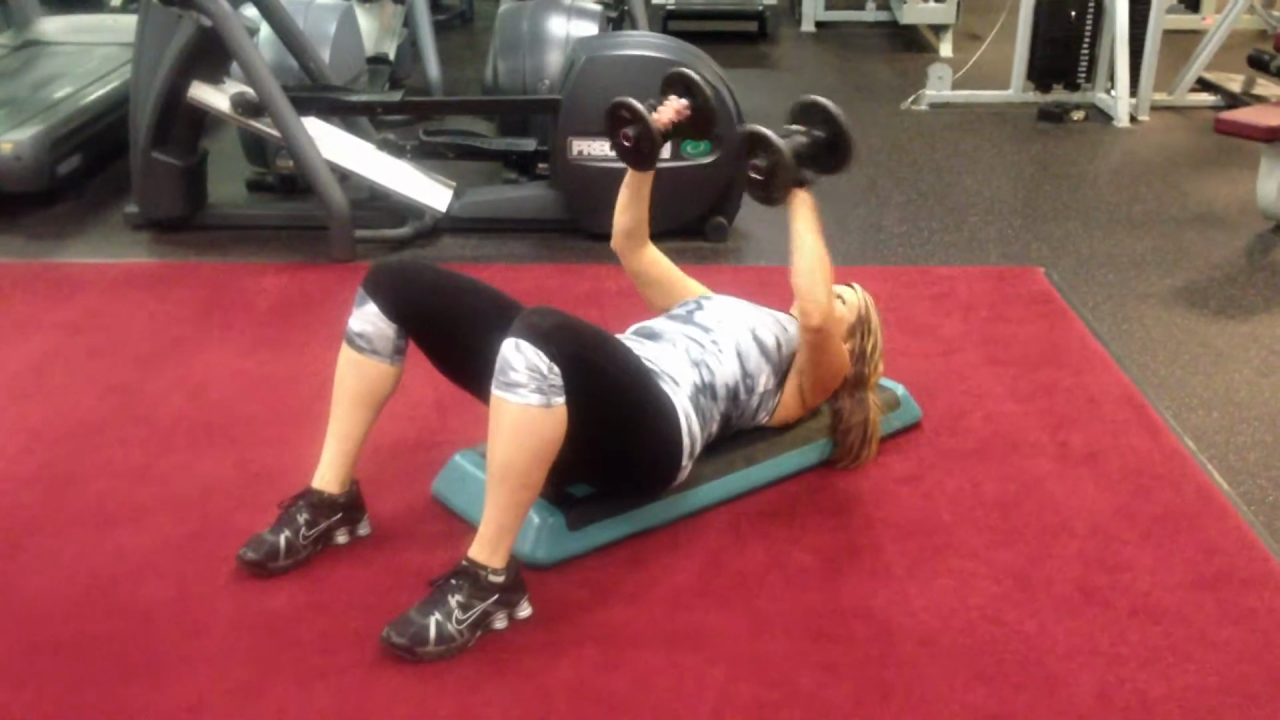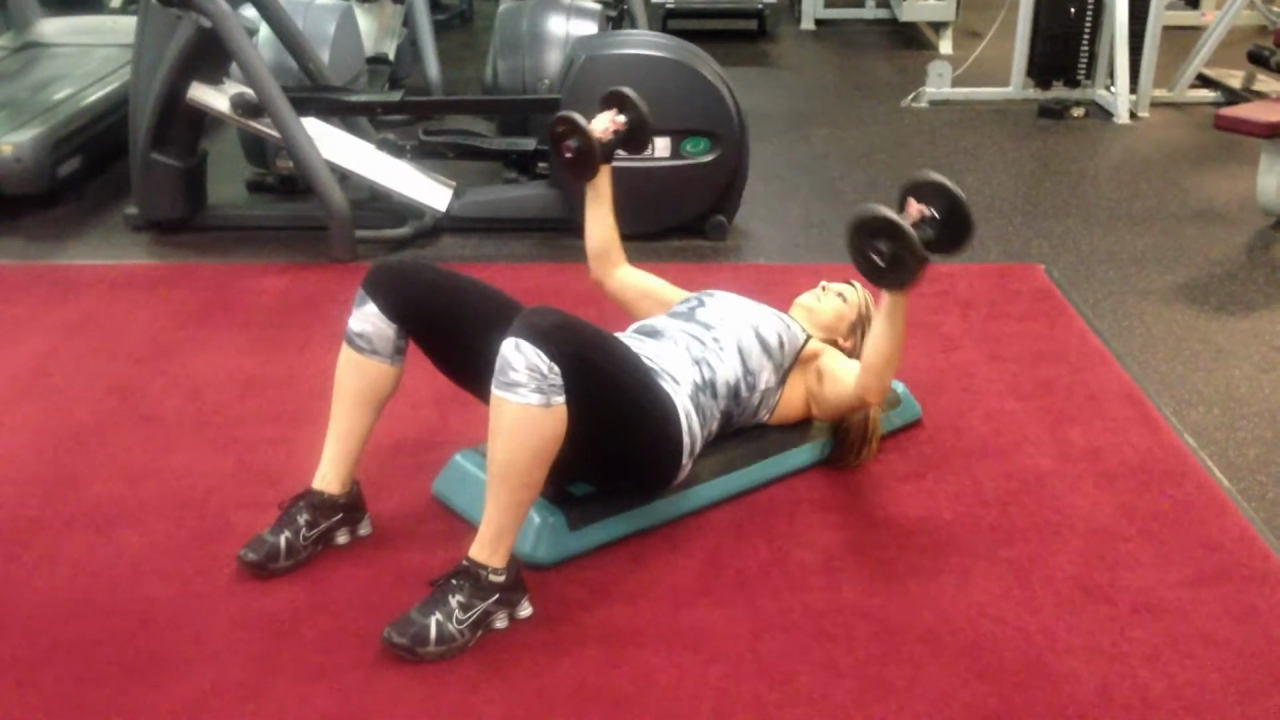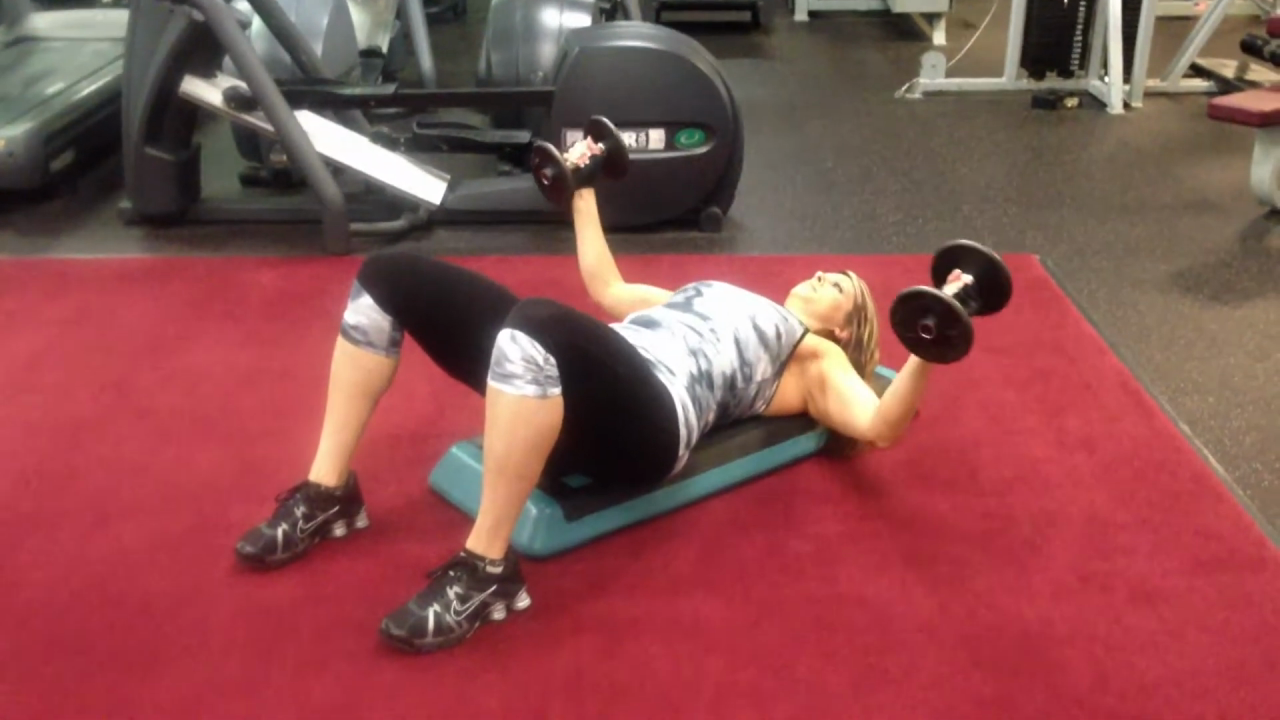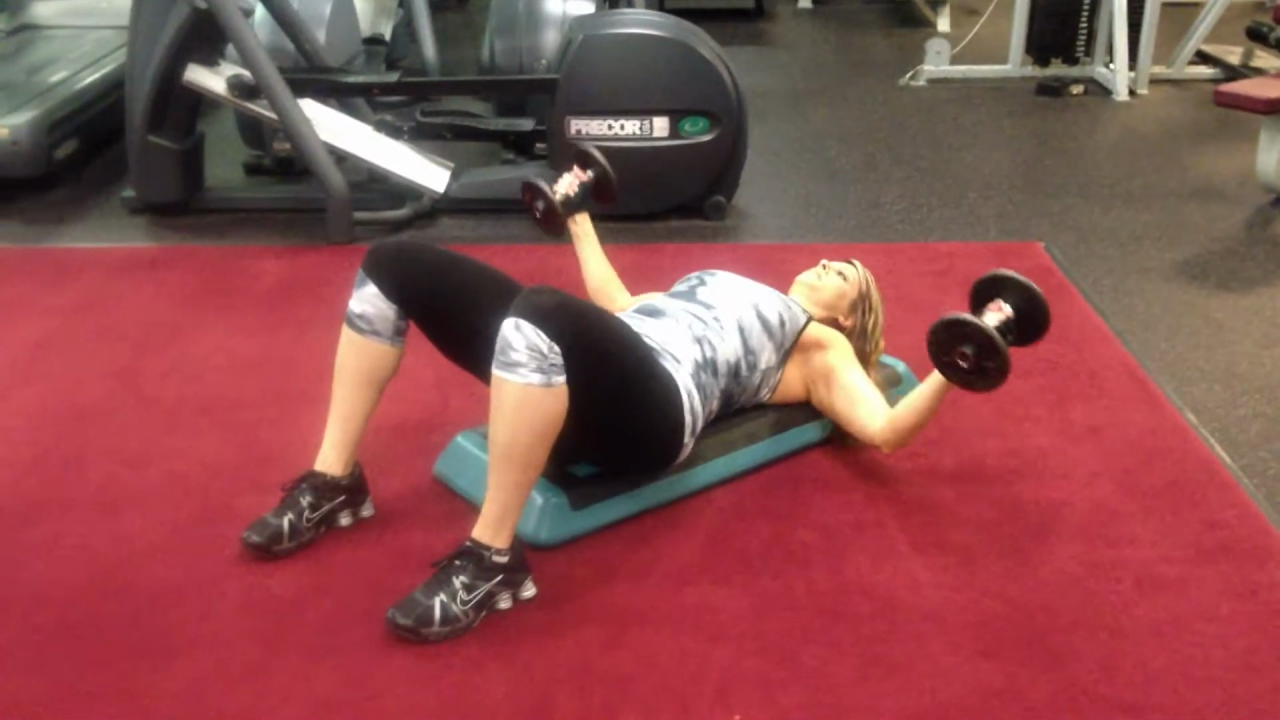
dt=0.4s
person 1, frame 1
left shoulder: (814, 372)
right shoulder: (718, 307)
left elbow: (816, 318)
right elbow: (631, 246)
left wrist: (801, 195)
left hip: (654, 427)
right hip: (581, 389)
left knee: (540, 331)
right knee: (394, 281)
left ankle: (488, 578)
right ankle: (330, 500)
person 1, frame 2
left shoulder: (816, 365)
right shoulder: (710, 303)
left elbow: (867, 388)
right elbow: (610, 269)
left wrist: (896, 284)
right wrist: (600, 166)
left hip: (653, 426)
right hip: (573, 388)
left knee: (541, 330)
right knee: (394, 281)
left ankle: (489, 578)
right ankle: (331, 500)
person 1, frame 3
left shoulder: (815, 359)
right shoulder: (719, 297)
left elbow: (878, 426)
right elbow: (605, 289)
right wrist: (582, 189)
left hip: (650, 416)
right hip: (581, 380)
left knee: (537, 322)
right knee: (390, 275)
left ankle: (486, 570)
right ankle: (328, 493)
person 1, frame 4
left shoulder: (821, 349)
right shoulder: (730, 291)
left elbow: (883, 428)
right elbow: (614, 304)
right wrist: (577, 217)
left hip: (655, 406)
right hip: (596, 373)
left knee: (541, 312)
right knee: (394, 264)
left ankle: (492, 559)
right ankle: (333, 483)
